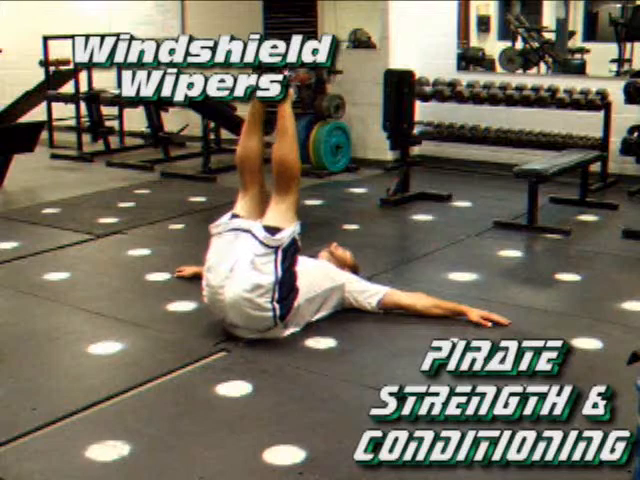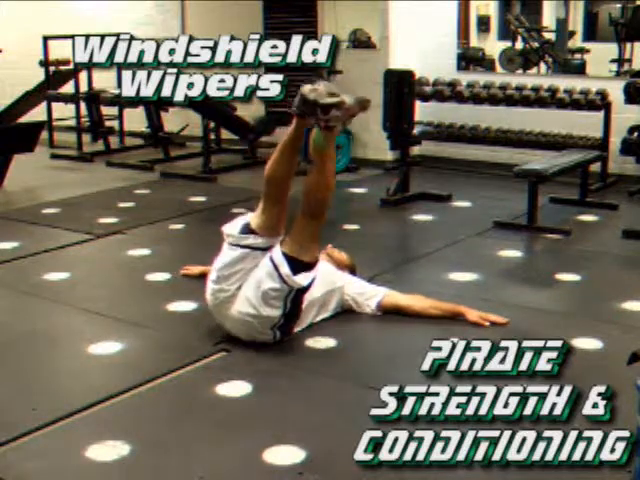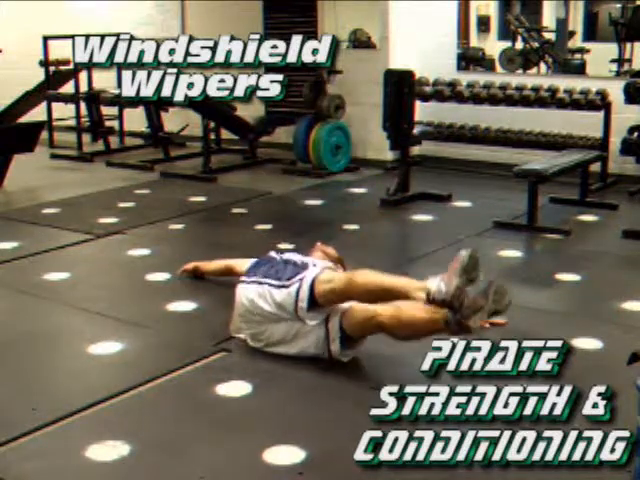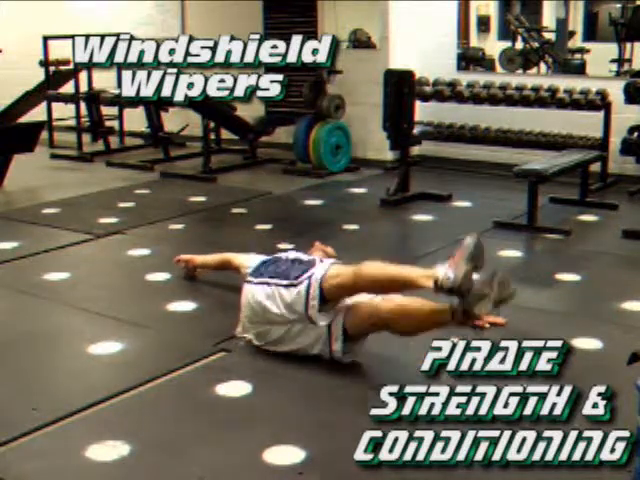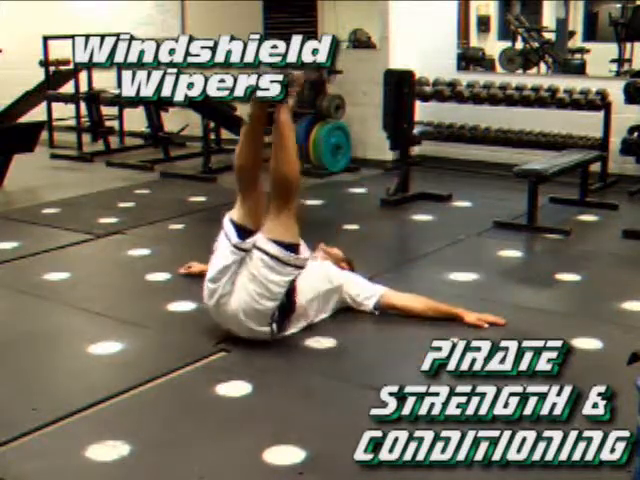
dt=1s
person 1, frame 1
left shoulder: (343, 281)
right shoulder: (296, 266)
left elbow: (408, 300)
left wrist: (465, 310)
right wrist: (204, 269)
left hip: (259, 306)
right hip: (222, 288)
left knee: (285, 187)
right knee: (251, 184)
right ankle: (261, 95)
person 1, frame 2
left shoulder: (343, 283)
right shoulder: (291, 265)
left elbow: (405, 302)
left wrist: (462, 311)
right wrist: (209, 269)
left hip: (259, 317)
right hip: (224, 294)
left knee: (311, 214)
right knee: (273, 203)
right ankle: (303, 119)
person 1, frame 3
left shoulder: (347, 278)
right shoulder: (278, 263)
right elbow: (234, 265)
left hip: (302, 331)
left knee: (383, 317)
right knee: (346, 283)
left ankle: (455, 314)
right ankle: (432, 290)
person 1, frame 4
left shoulder: (347, 299)
right shoulder: (282, 262)
left elbow: (400, 302)
right elbow: (233, 259)
left wrist: (463, 317)
left hip: (305, 334)
left knee: (380, 311)
right knee: (353, 275)
right ankle: (442, 277)
person 1, frame 5
left shoulder: (340, 280)
right shoulder: (297, 264)
left elbow: (401, 301)
left wrist: (461, 315)
left hip: (256, 314)
right hip: (224, 294)
left knee: (284, 198)
right knee: (251, 193)
